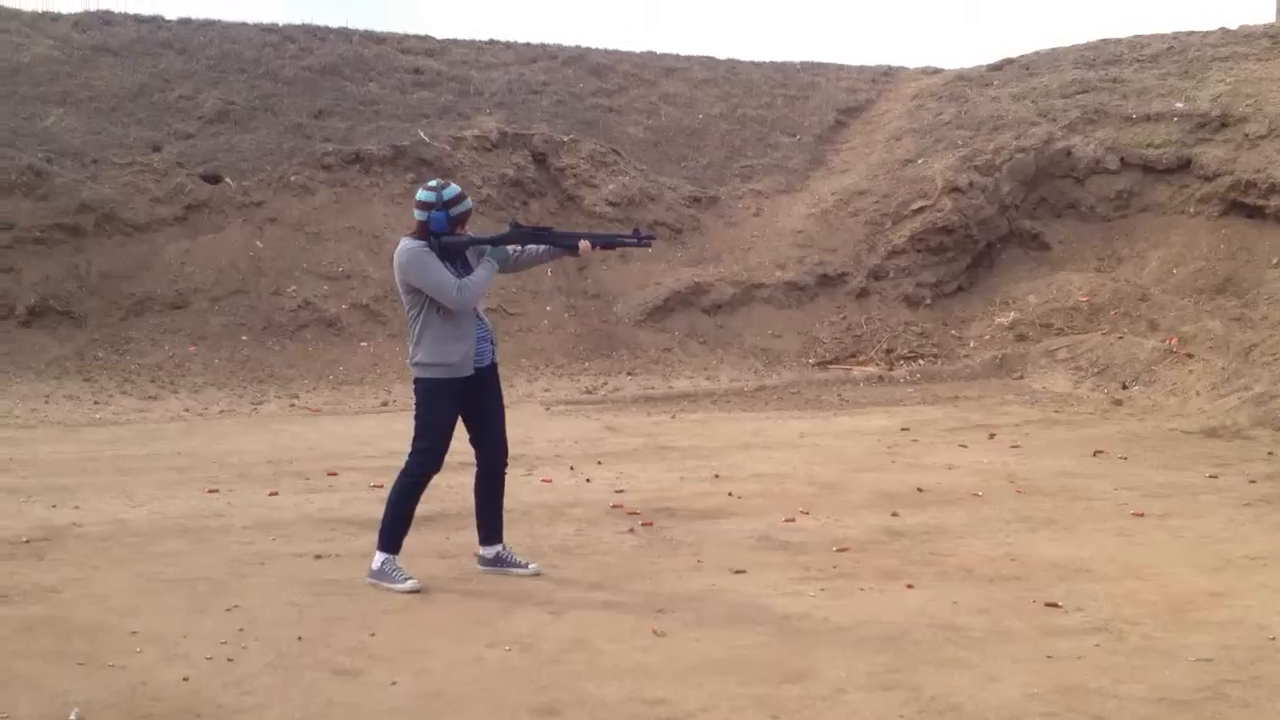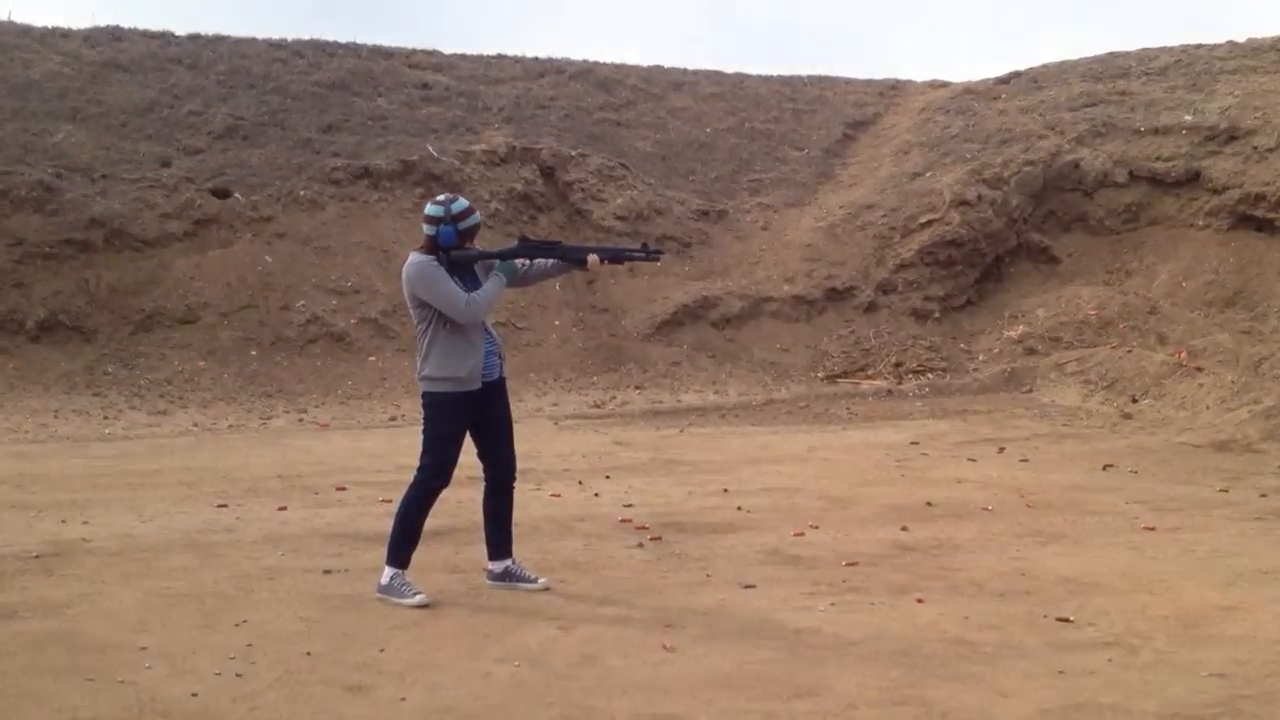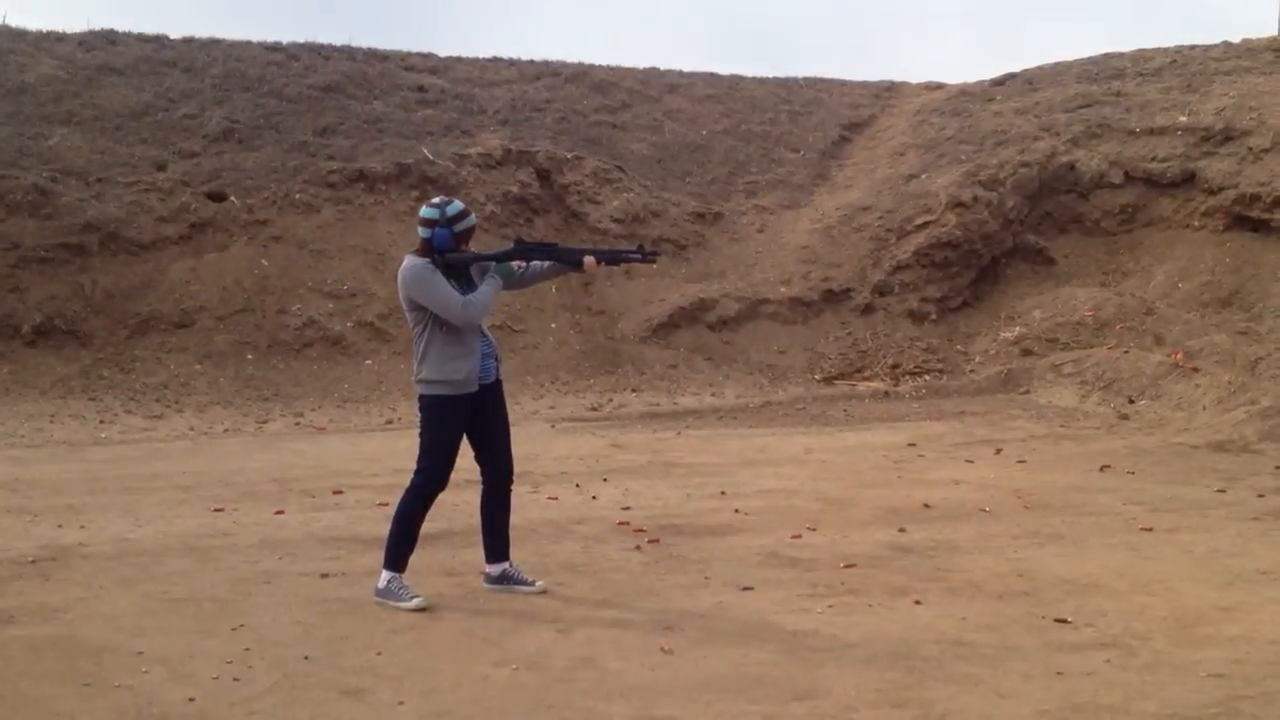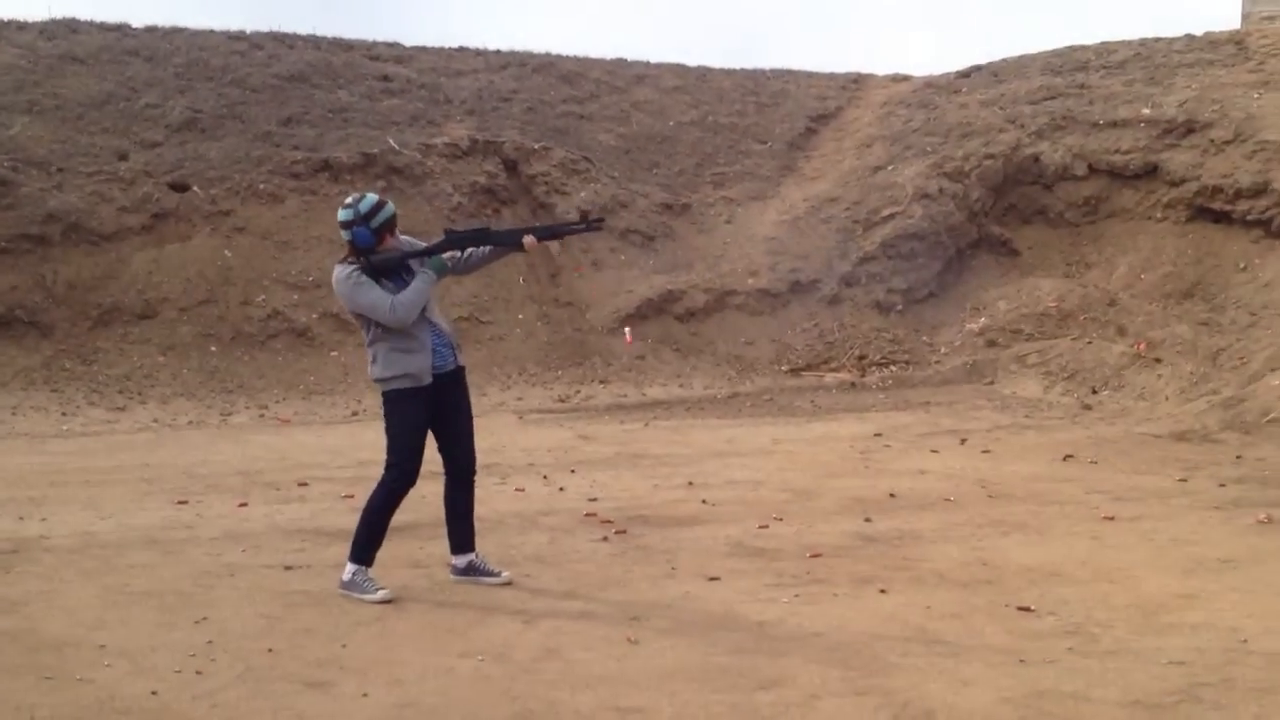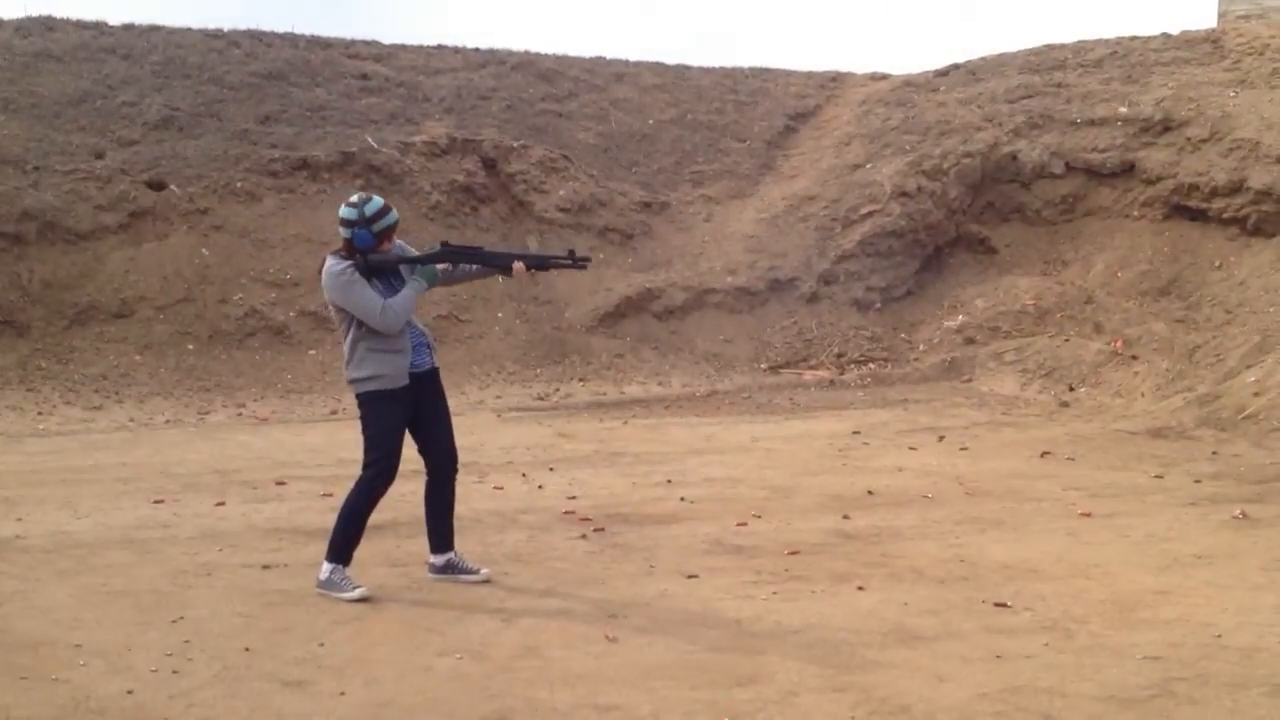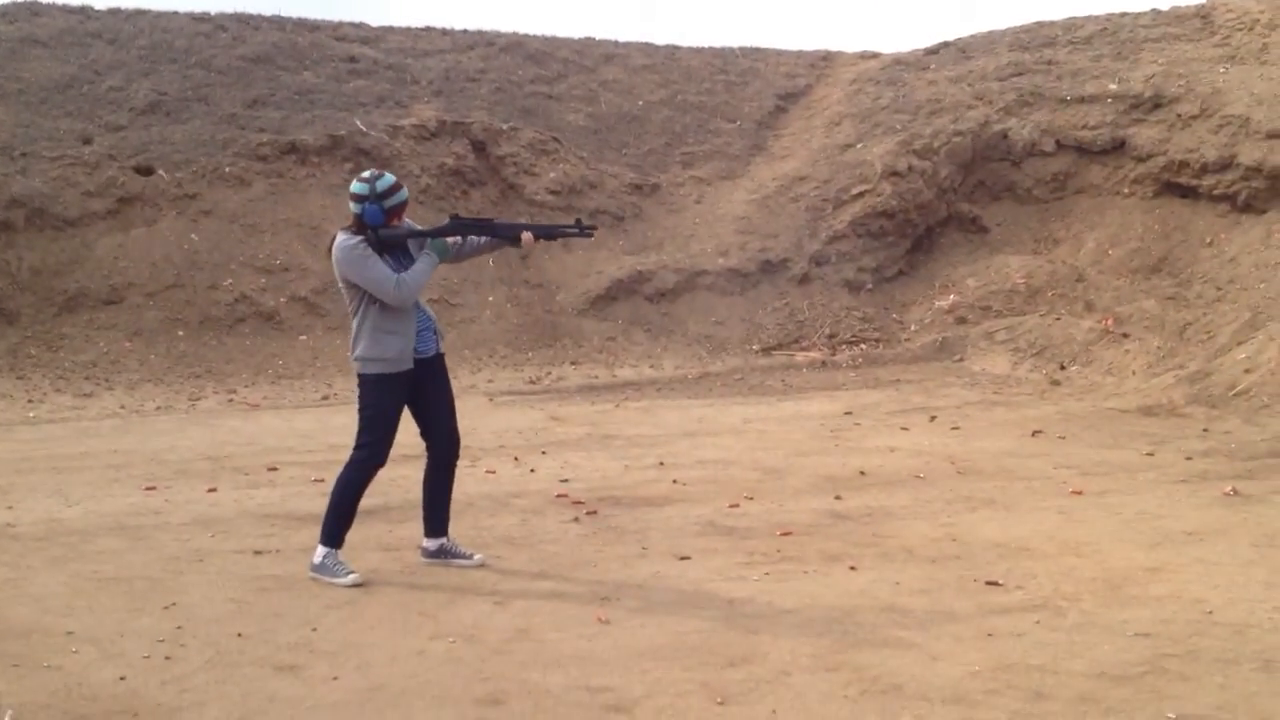
dt=0.5s
person 1, frame 1
left shoulder: (461, 246)
right shoulder: (412, 254)
left elbow: (514, 257)
right elbow: (460, 297)
left wrist: (568, 247)
right wrist: (489, 263)
left hip: (480, 368)
right hip: (439, 376)
left knee: (494, 457)
right knee: (423, 464)
left ankle: (492, 549)
right ankle: (383, 560)
person 1, frame 2
left shoulder: (470, 260)
right shoulder: (421, 269)
left elbow: (523, 272)
right elbow: (469, 310)
left wrist: (575, 261)
right wrist: (499, 276)
left hip: (488, 382)
right hip: (447, 390)
left knee: (502, 472)
right knee: (432, 478)
left ankle: (501, 565)
right ankle: (392, 575)
person 1, frame 3
left shoulder: (465, 263)
right shoulder: (416, 271)
left elbow: (518, 275)
right elbow: (465, 313)
left wrist: (571, 263)
right wrist: (494, 279)
left hip: (485, 384)
right hip: (444, 392)
left knee: (500, 474)
right knee: (429, 482)
left ankle: (499, 568)
right ankle: (389, 578)
person 1, frame 4
left shoulder: (404, 249)
right shoulder: (348, 277)
left elbow: (458, 263)
right elbow: (397, 313)
left wrist: (510, 244)
right wrist: (428, 274)
left hip: (447, 371)
right hip: (405, 382)
left knee: (462, 466)
right knee: (401, 475)
left ankle: (464, 558)
right ankle: (355, 570)
person 1, frame 5
left shoulder: (392, 252)
right shoulder: (339, 272)
left elbow: (442, 273)
right elbow: (386, 319)
left wrist: (498, 266)
right wrist: (419, 281)
left hip: (421, 371)
right hip: (380, 382)
left knee: (444, 463)
right knee: (379, 474)
left ankle: (443, 557)
right ankle: (333, 569)
person 1, frame 6
right shoulder: (349, 248)
left elbow: (454, 248)
right elbow: (399, 292)
left wrist: (507, 238)
right wrist: (430, 256)
left hip: (425, 355)
right hip: (384, 365)
left knee: (446, 446)
right knee: (370, 456)
left ankle: (436, 541)
right ankle: (326, 553)
